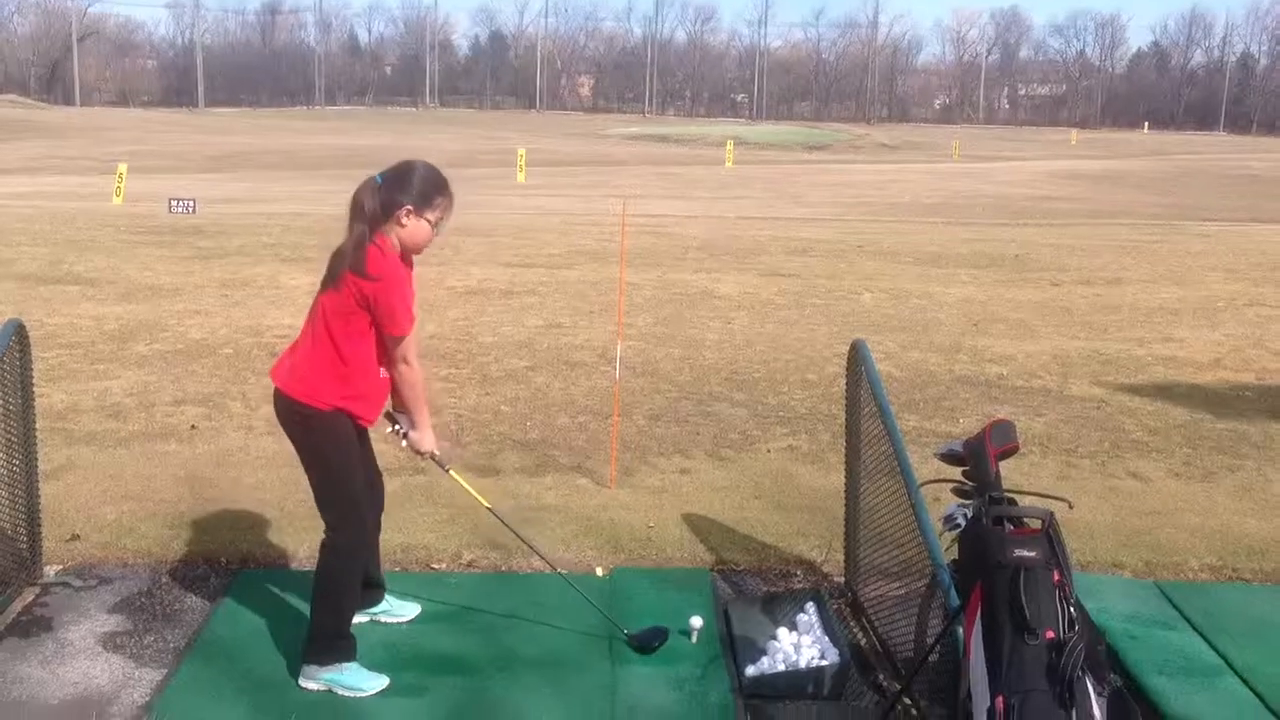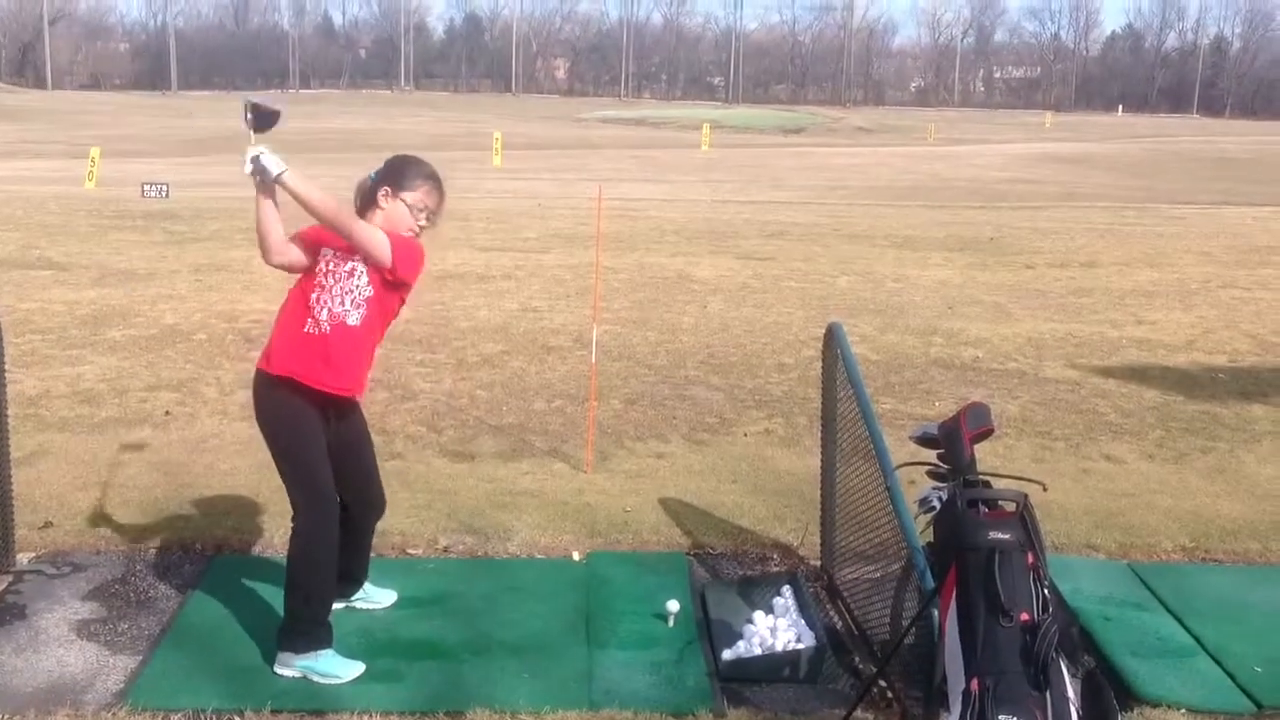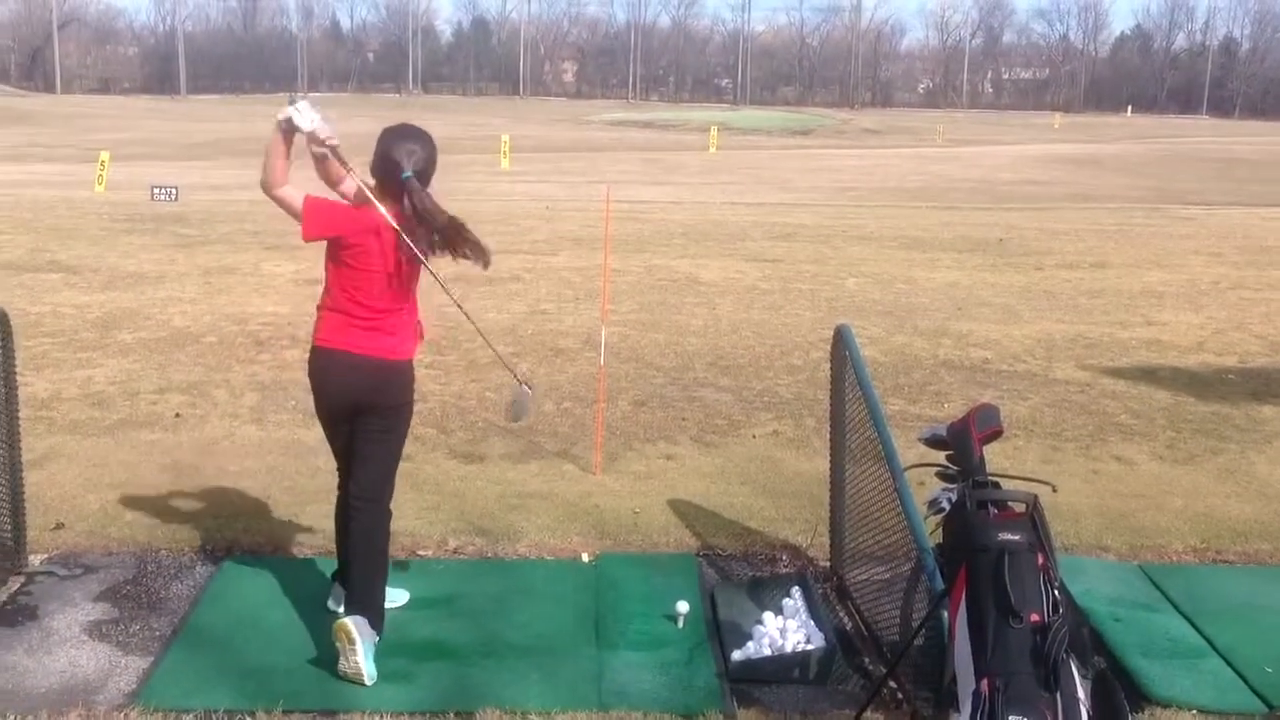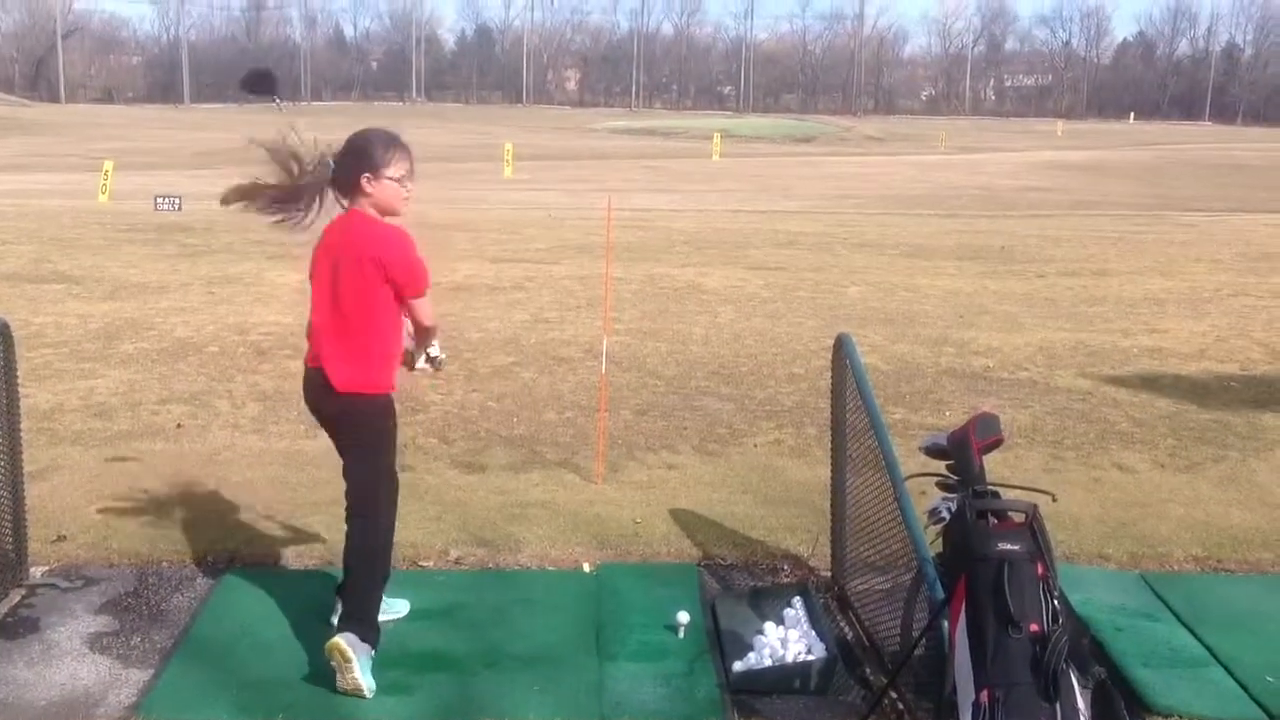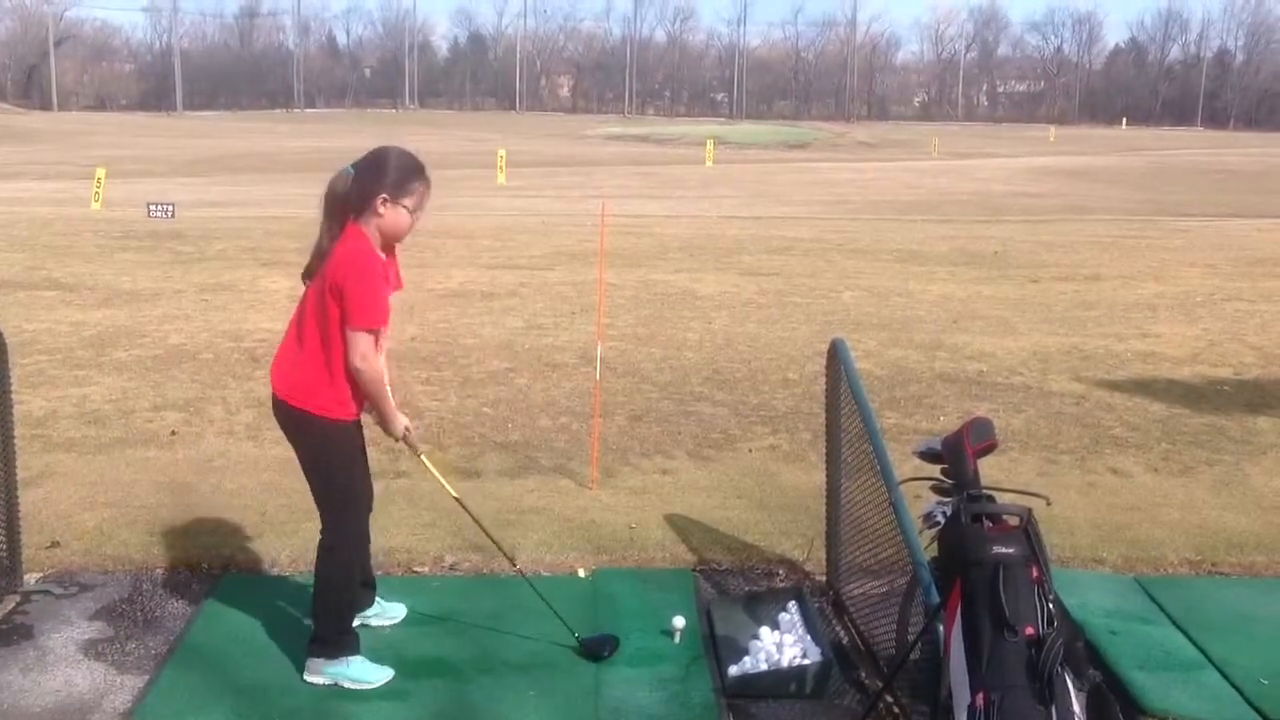
dt=1s
person 1, frame 1
left shoulder: (372, 253)
right shoulder: (386, 271)
left elbow: (385, 353)
right elbow: (405, 359)
left wrist: (405, 412)
right wrist: (422, 426)
left hip: (332, 399)
right hip: (316, 405)
left knee: (367, 499)
right knee: (348, 522)
left ankle: (365, 597)
right ankle: (324, 660)
person 1, frame 2
left shoulder: (405, 256)
right shoulder: (323, 236)
left elbow: (349, 227)
right elbow: (277, 254)
left wrist: (282, 174)
right wrist: (264, 190)
left hip: (338, 397)
right hip: (284, 389)
left knee: (366, 500)
right knee: (318, 510)
left ankle: (344, 585)
right ankle: (301, 645)
person 1, frame 3
left shoulder: (347, 221)
right shoulder: (423, 222)
left elbow: (274, 185)
right elbow: (351, 188)
left wrist: (285, 131)
right wrist: (324, 149)
left hip: (331, 367)
right hip: (388, 375)
left knee: (352, 483)
right knee: (372, 495)
left ankle: (351, 587)
right ankle: (360, 613)
person 1, frame 4
left shoulder: (332, 237)
right shoulder: (392, 242)
right elbow: (424, 320)
left wrist: (392, 342)
right wrist: (422, 347)
left hip: (323, 381)
right hip: (362, 392)
left knee: (369, 493)
right knee: (373, 508)
left ankle: (360, 600)
right ankle: (354, 634)
person 1, frame 5
left shoulder: (369, 248)
right shoulder: (362, 263)
left elbow: (369, 343)
right elbow: (360, 360)
left wrist: (387, 402)
right wrist: (389, 416)
left hip: (327, 398)
right hip: (316, 406)
left knee: (356, 503)
right knee: (344, 520)
left ankle: (358, 600)
right ankle: (330, 653)
